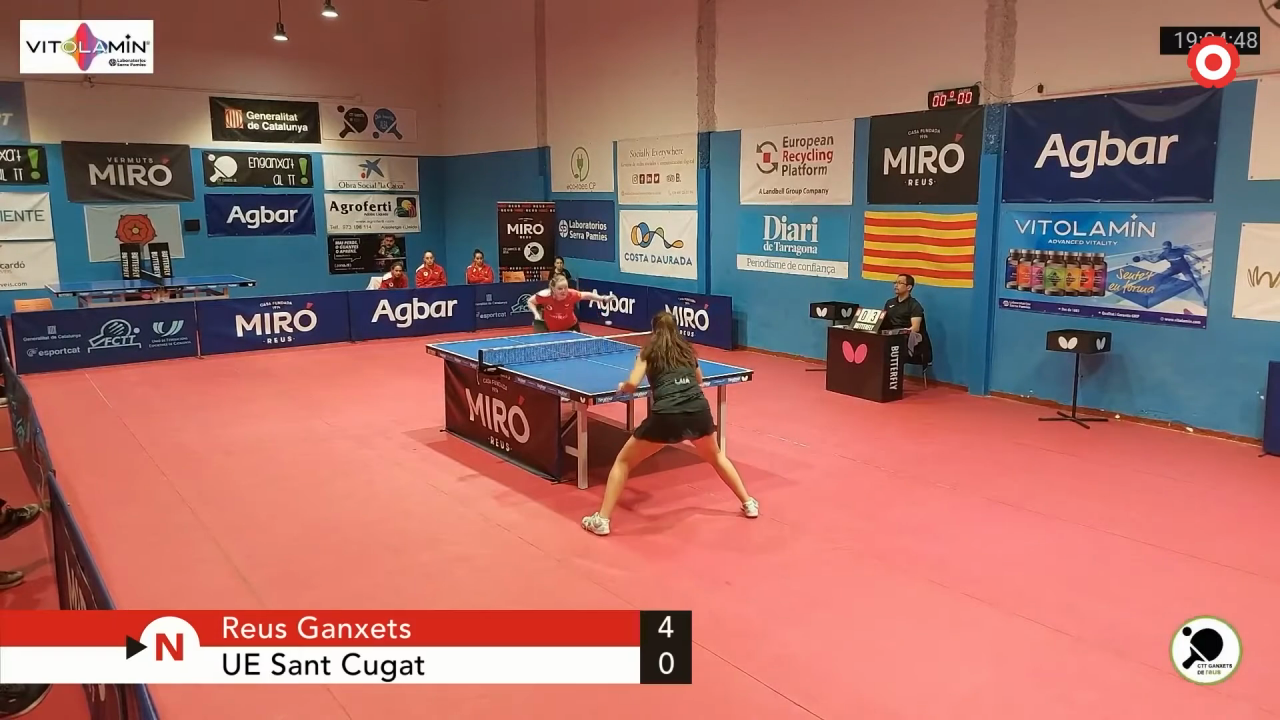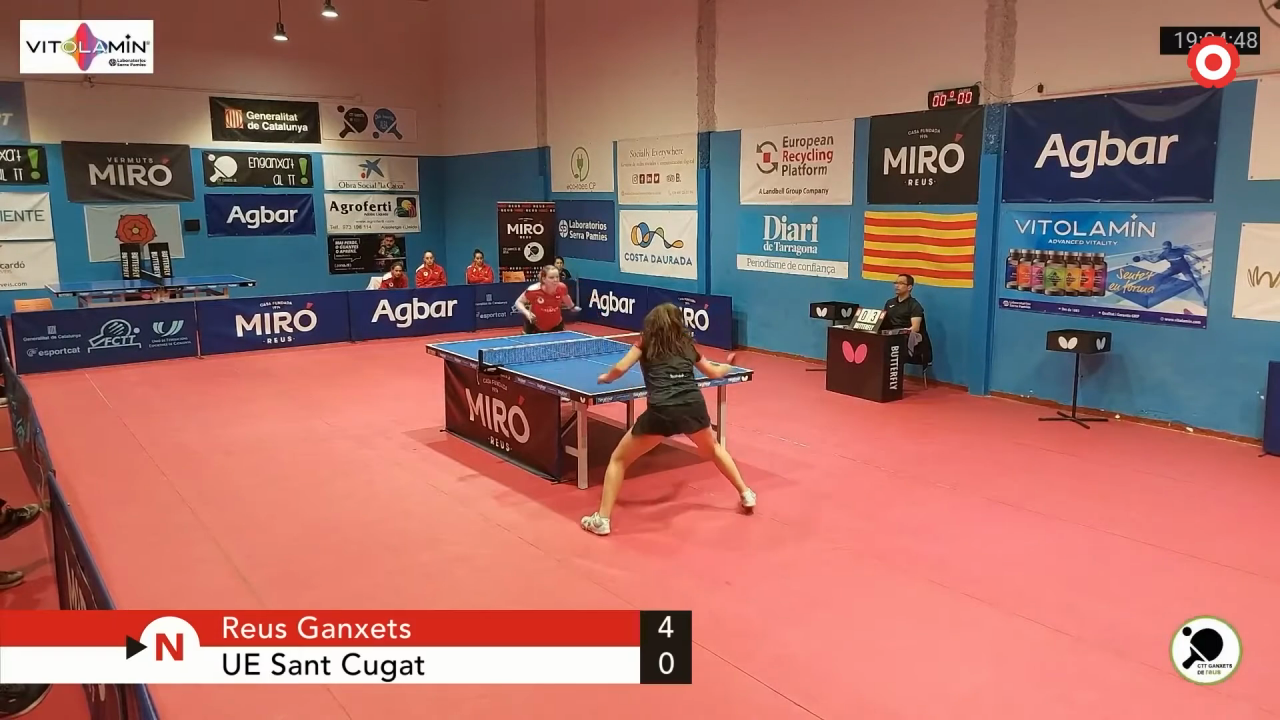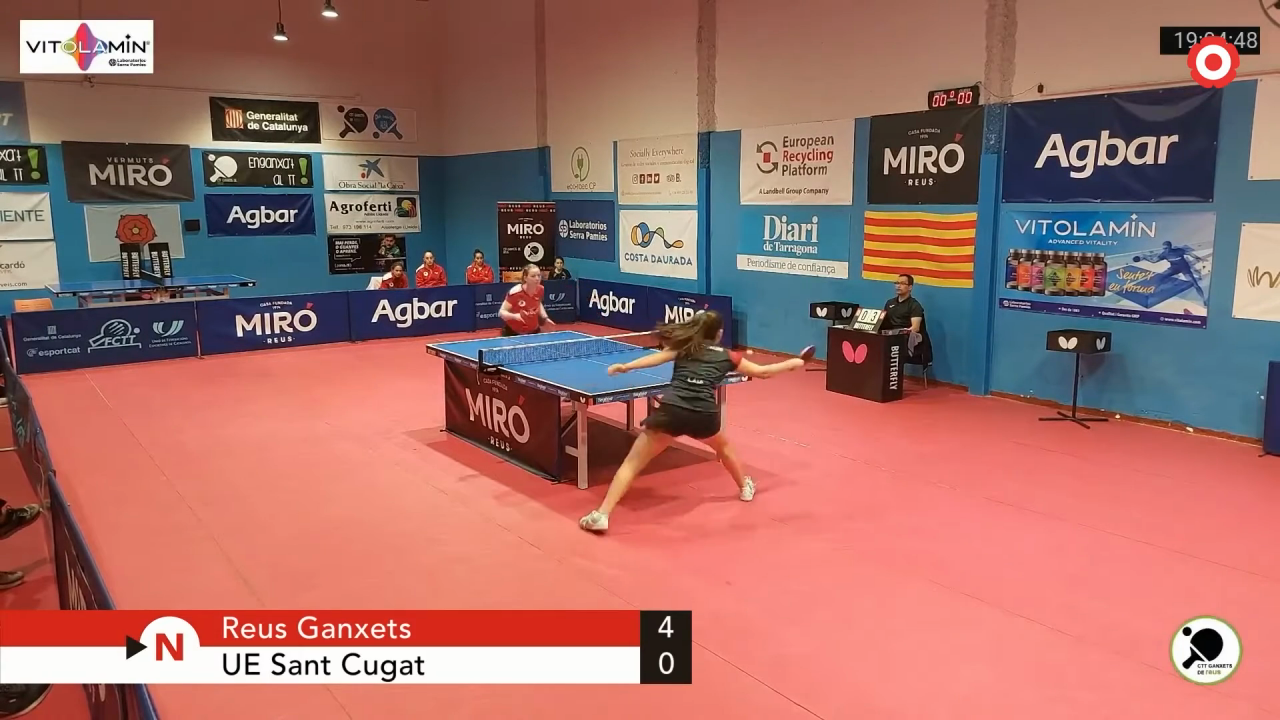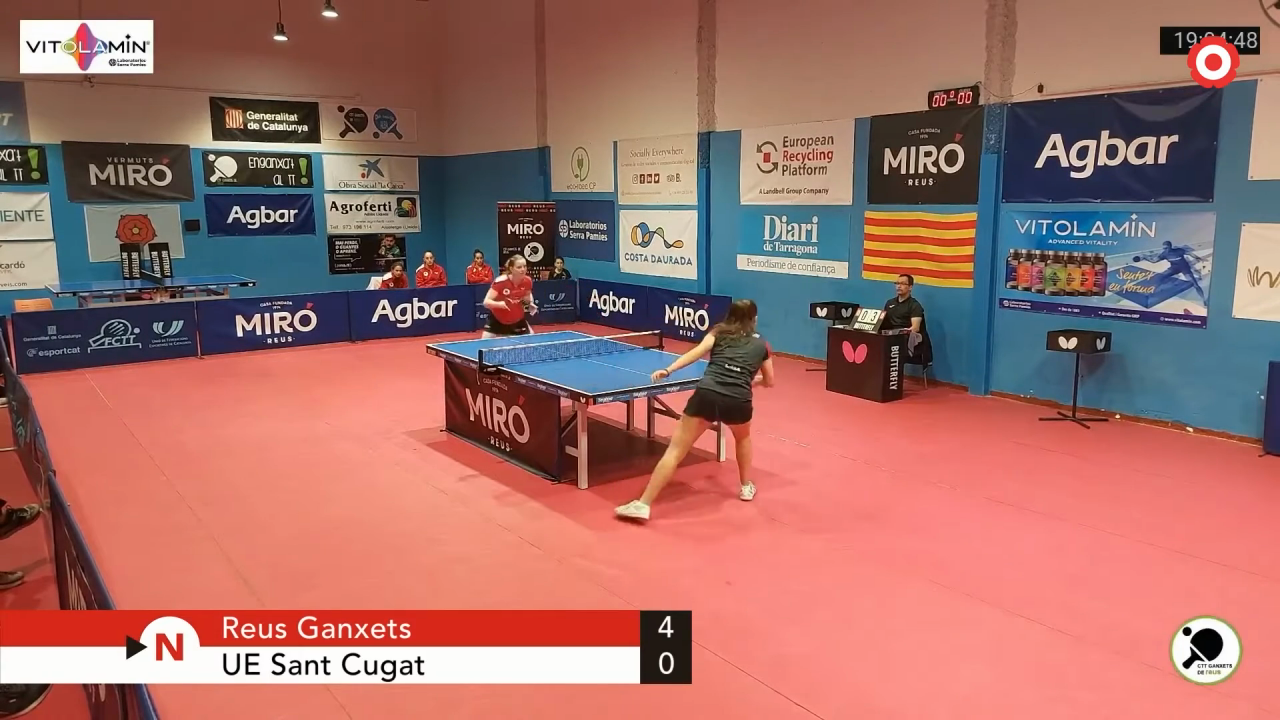
dt=0.2s
person 1, frame 1
left shoulder: (649, 352)
right shoulder: (687, 351)
left elbow: (632, 384)
left wrist: (622, 388)
left hip: (665, 416)
right hip: (699, 412)
left knee: (623, 462)
right knee: (715, 456)
left ankle: (602, 519)
right ankle: (748, 503)
person 1, frame 2
left shoulder: (645, 343)
right shoulder: (687, 345)
left elbow: (620, 368)
right elbow: (714, 373)
left wrist: (606, 378)
right wrist: (727, 366)
left hip: (661, 411)
right hip: (693, 406)
left knee: (618, 459)
right knee: (713, 448)
left ankle: (602, 519)
right ankle: (745, 494)
person 1, frame 3
left shoulder: (683, 346)
right shoulder: (727, 356)
left elbow: (656, 359)
right elbow: (760, 372)
left wrist: (624, 367)
right wrist: (793, 363)
left hip: (671, 410)
right hip: (706, 414)
left knee: (632, 463)
right knee: (723, 446)
left ankle: (602, 514)
right ankle: (745, 487)
person 1, frame 4
left shoulder: (720, 332)
right shoulder: (761, 346)
left elbow: (697, 352)
right elbow: (769, 381)
left wrist: (668, 370)
left hip: (707, 395)
right hip: (739, 402)
left knee: (675, 451)
right knee: (743, 438)
left ankle: (643, 504)
right ankle: (746, 487)
